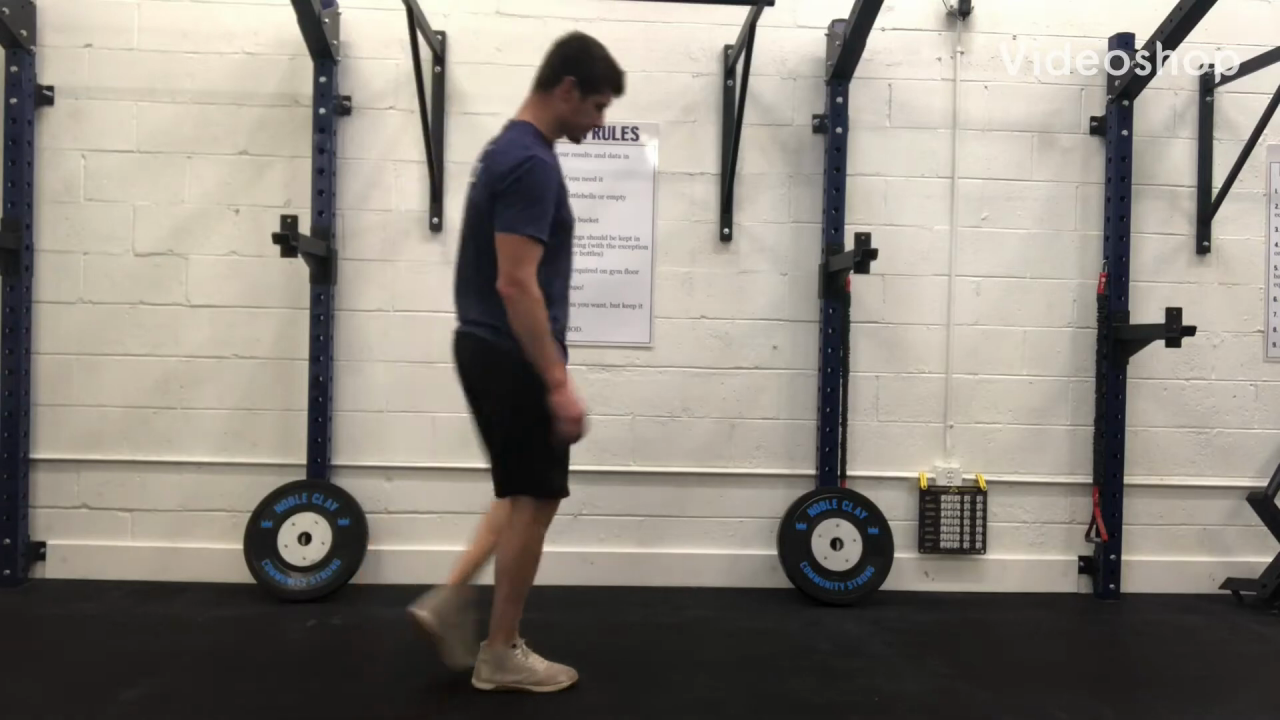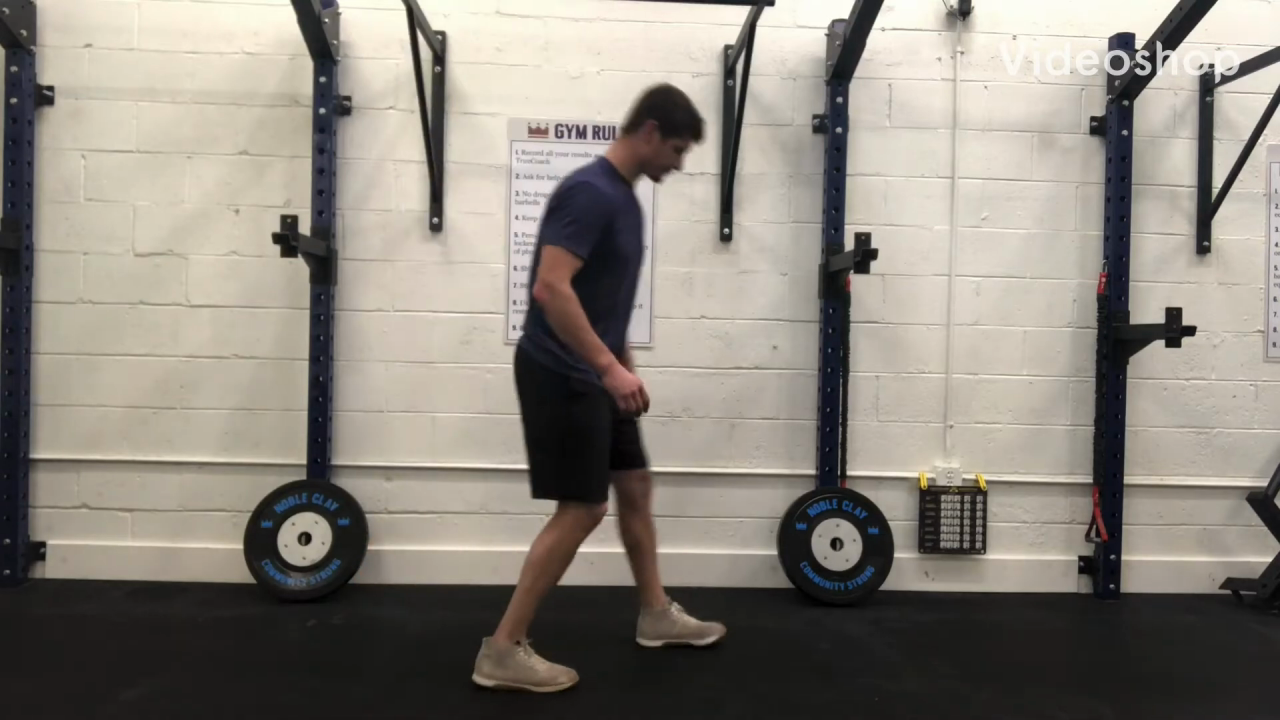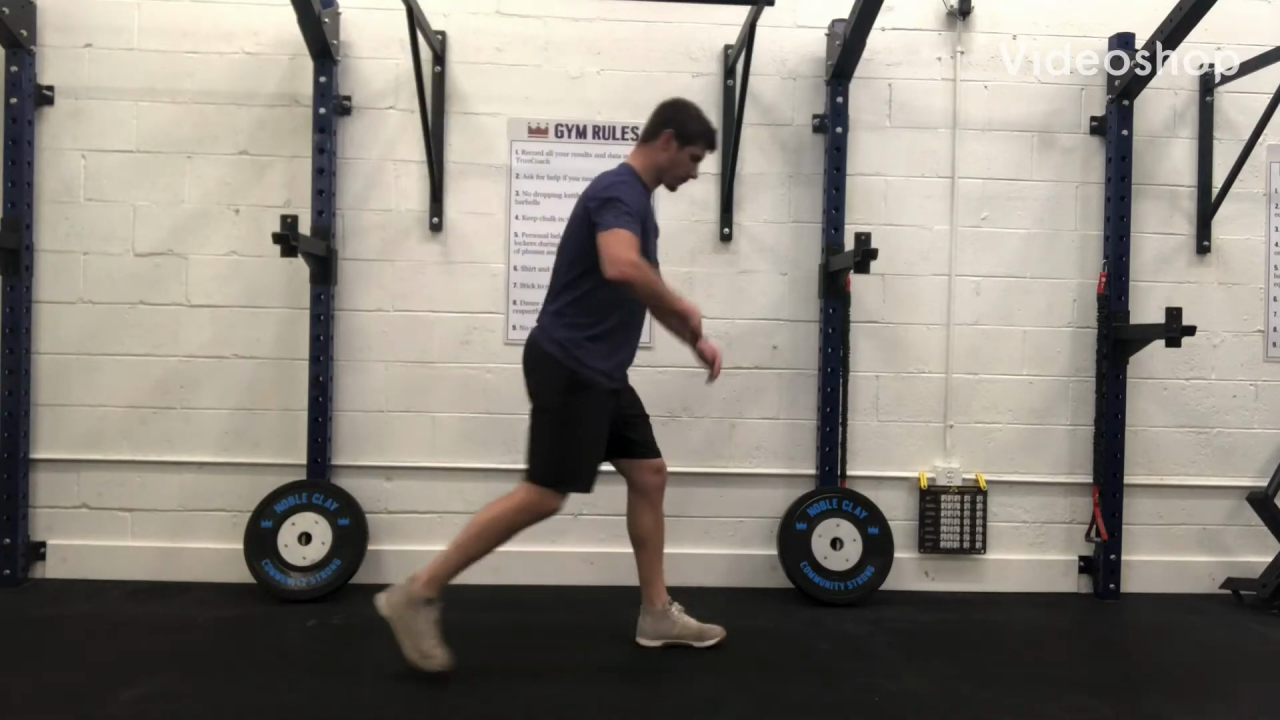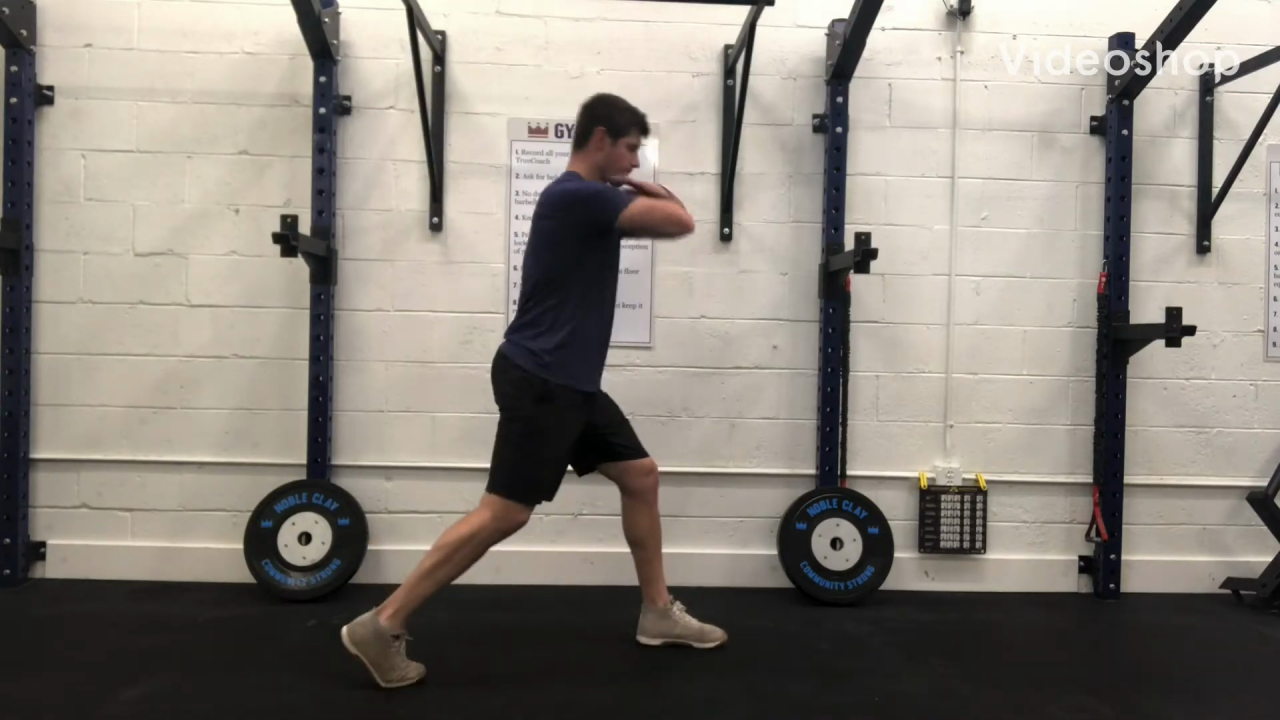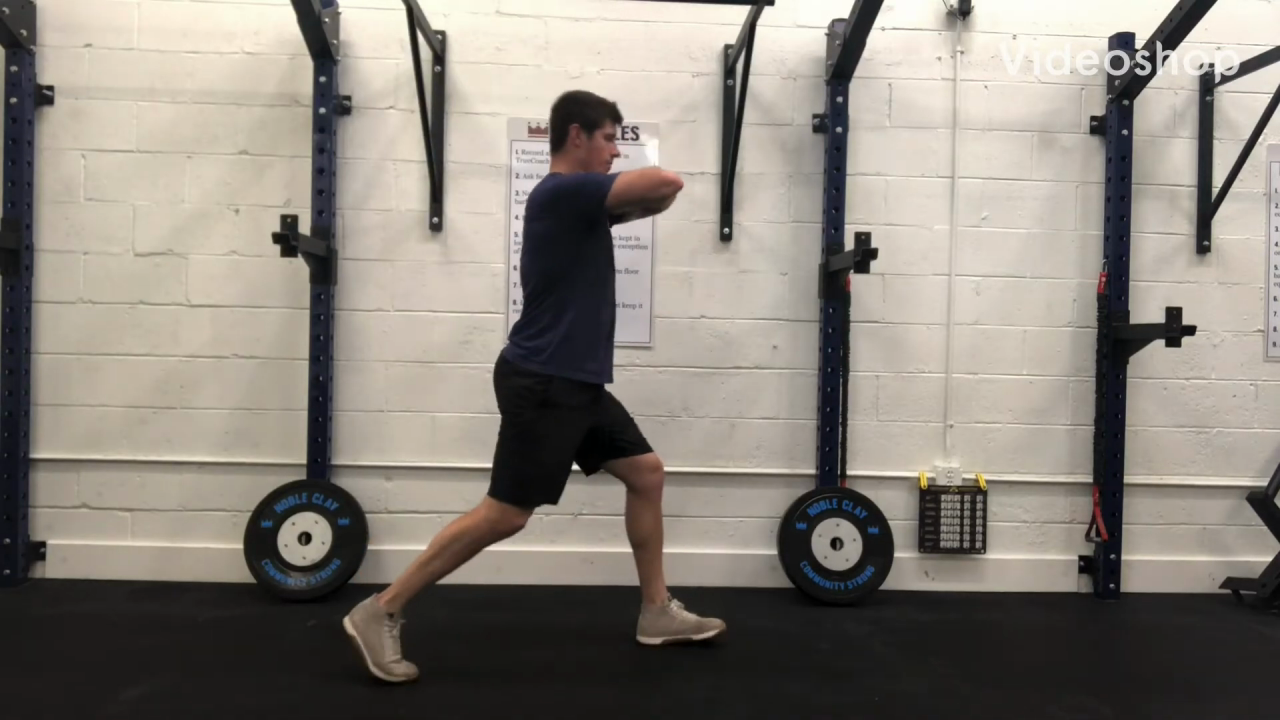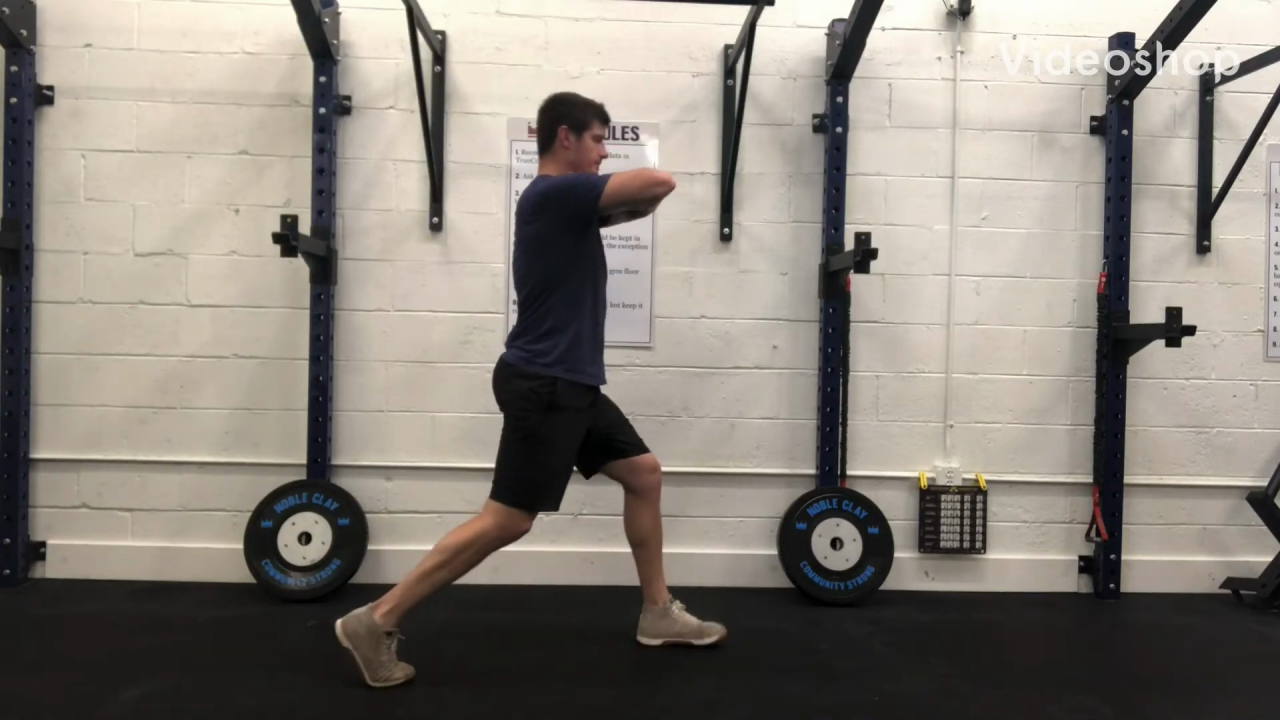
dt=0.4s
person 1, frame 1
left shoulder: (507, 150)
right shoulder: (530, 164)
right elbow: (516, 284)
right wrist: (558, 383)
left hip: (487, 350)
right hip: (513, 360)
left knee: (525, 492)
right knee: (536, 501)
left ankle: (452, 595)
right ankle: (500, 653)
person 1, frame 2
left shoulder: (622, 196)
right shoulder: (590, 192)
right elbow: (550, 288)
left wrist: (620, 365)
right wrist: (610, 368)
left hip: (586, 373)
right hip: (561, 374)
left knee: (635, 487)
right knee: (581, 508)
left ankle: (657, 614)
right ankle: (504, 650)
person 1, frame 3
left shoulder: (638, 200)
right shoulder: (619, 192)
left elbow: (641, 290)
right elbow: (622, 269)
left wrist: (692, 340)
right wrist: (687, 315)
left hip: (601, 369)
right hip: (567, 365)
left knee: (650, 476)
right knee: (543, 495)
left ankle: (657, 612)
right ankle: (417, 596)
person 1, frame 4
left shoulder: (594, 200)
right shoulder: (577, 196)
left elbow: (666, 214)
right elbow: (678, 224)
left wrist: (648, 192)
right wrist: (661, 201)
left hip: (573, 380)
right hip: (537, 379)
left knee: (641, 477)
right knee: (505, 511)
left ankle: (658, 612)
right ankle: (383, 627)
person 1, frame 5
left shoulder: (581, 199)
right shoulder: (562, 192)
left elbow: (656, 197)
right elbow: (667, 182)
left wrist: (641, 194)
right wrist: (638, 184)
left hip: (577, 381)
right hip: (542, 381)
left knee: (647, 474)
right knee: (505, 513)
left ankle: (656, 611)
right ankle: (380, 612)
person 1, frame 6
left shoulder: (570, 202)
right shoulder: (554, 193)
left elbow: (640, 201)
right elbow: (659, 183)
left wrist: (635, 200)
right wrist: (638, 193)
left hip: (570, 381)
right hip: (542, 384)
left knee: (644, 474)
right knee: (507, 519)
left ankle: (659, 613)
right ankle: (376, 622)
